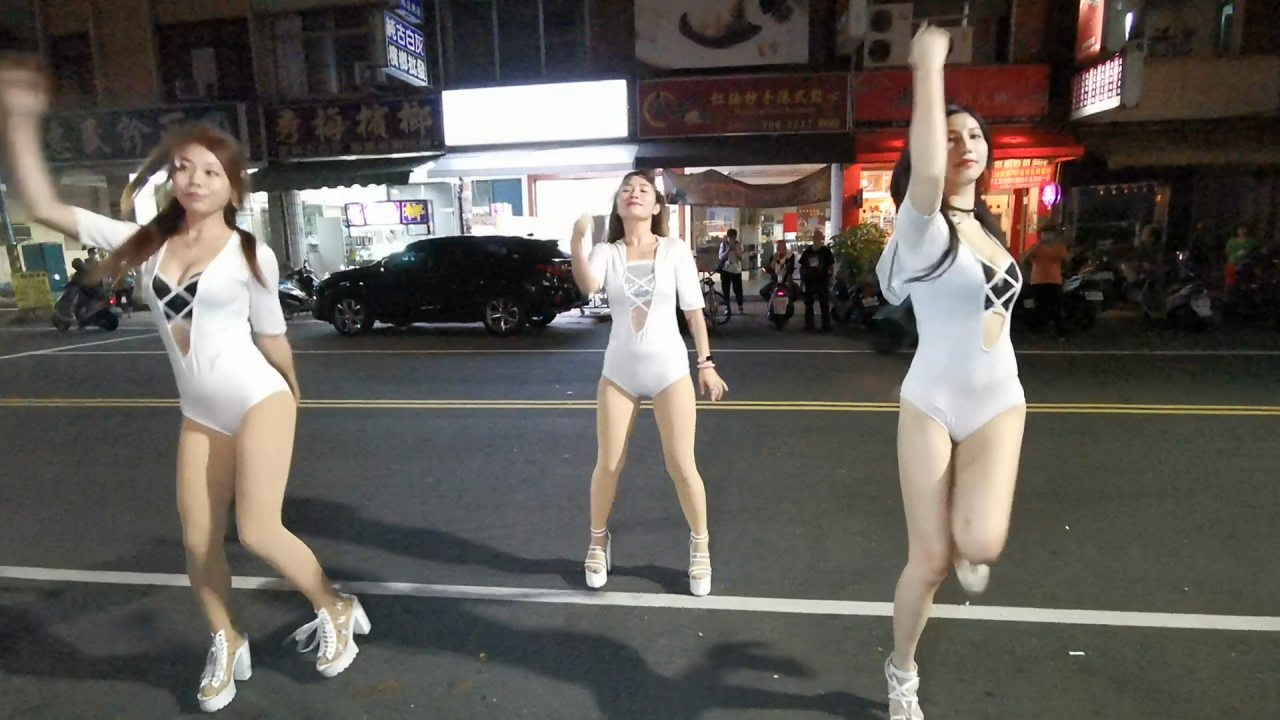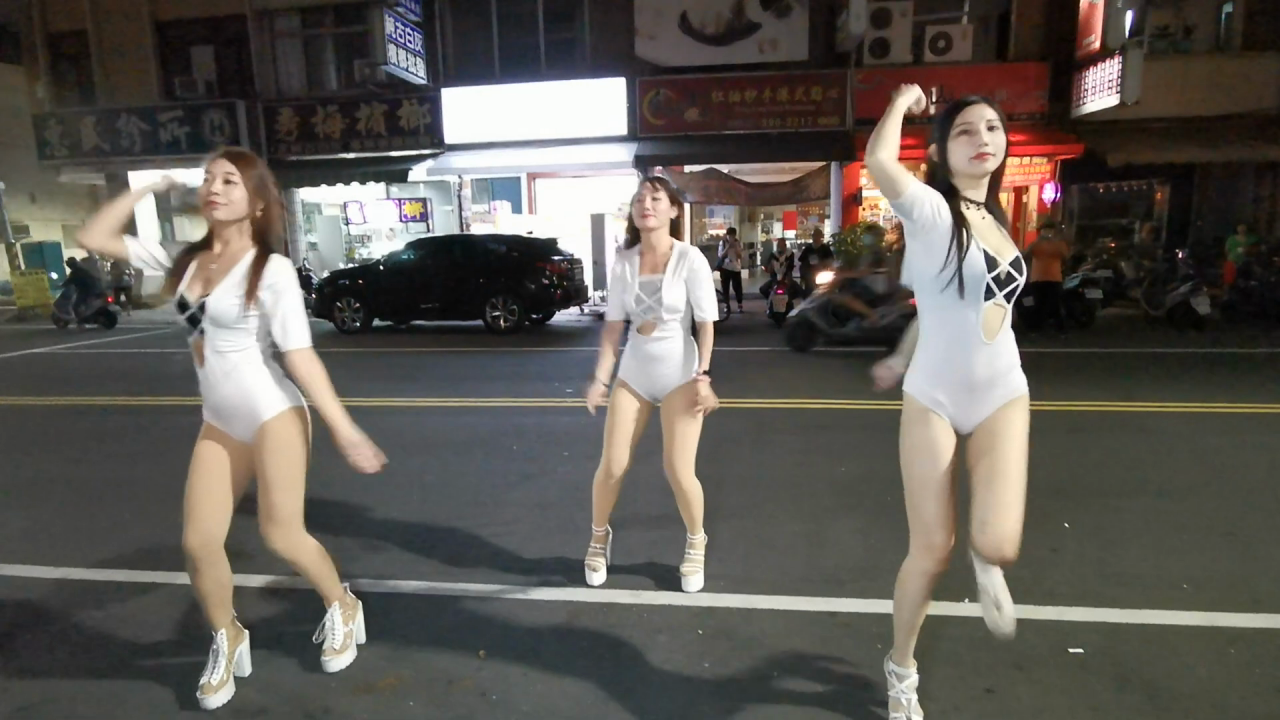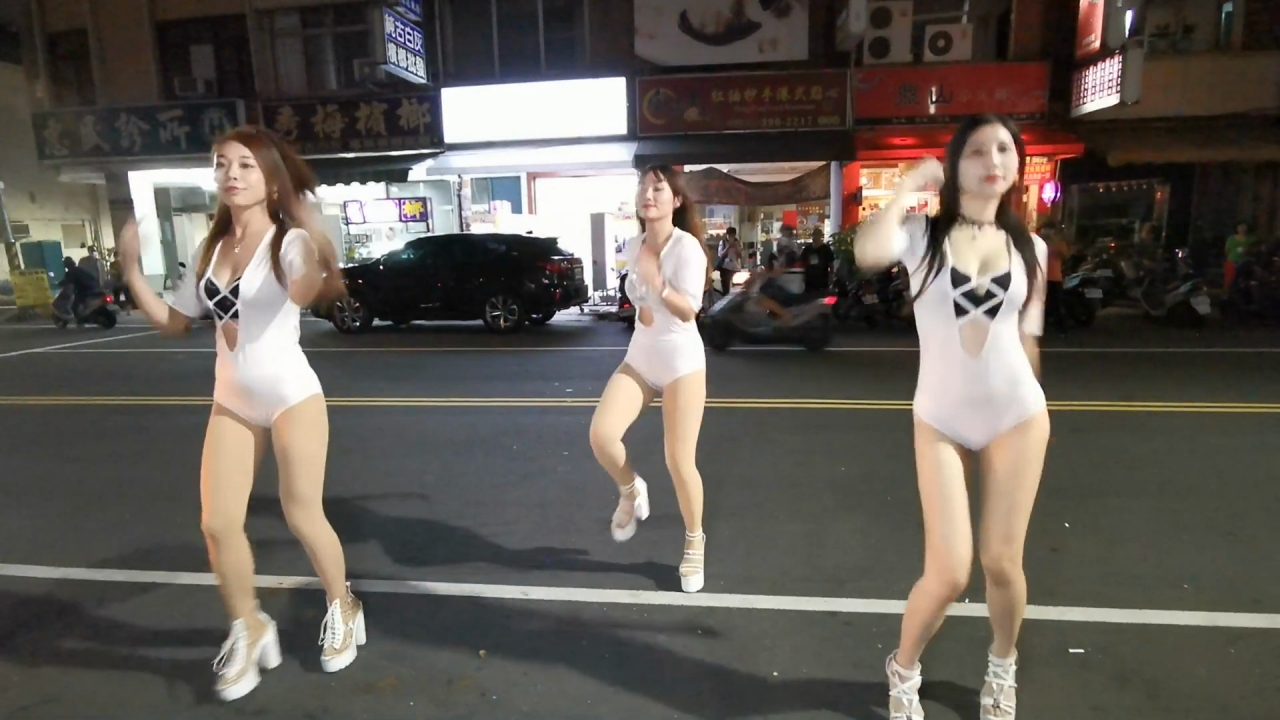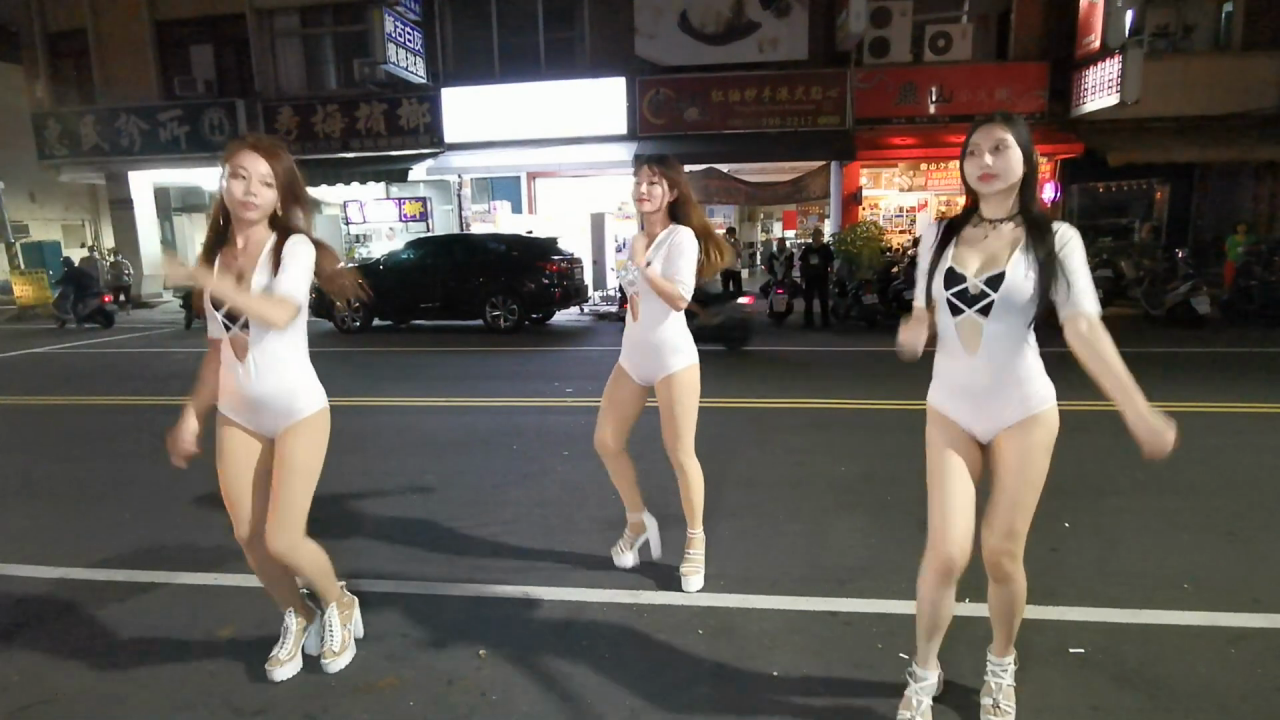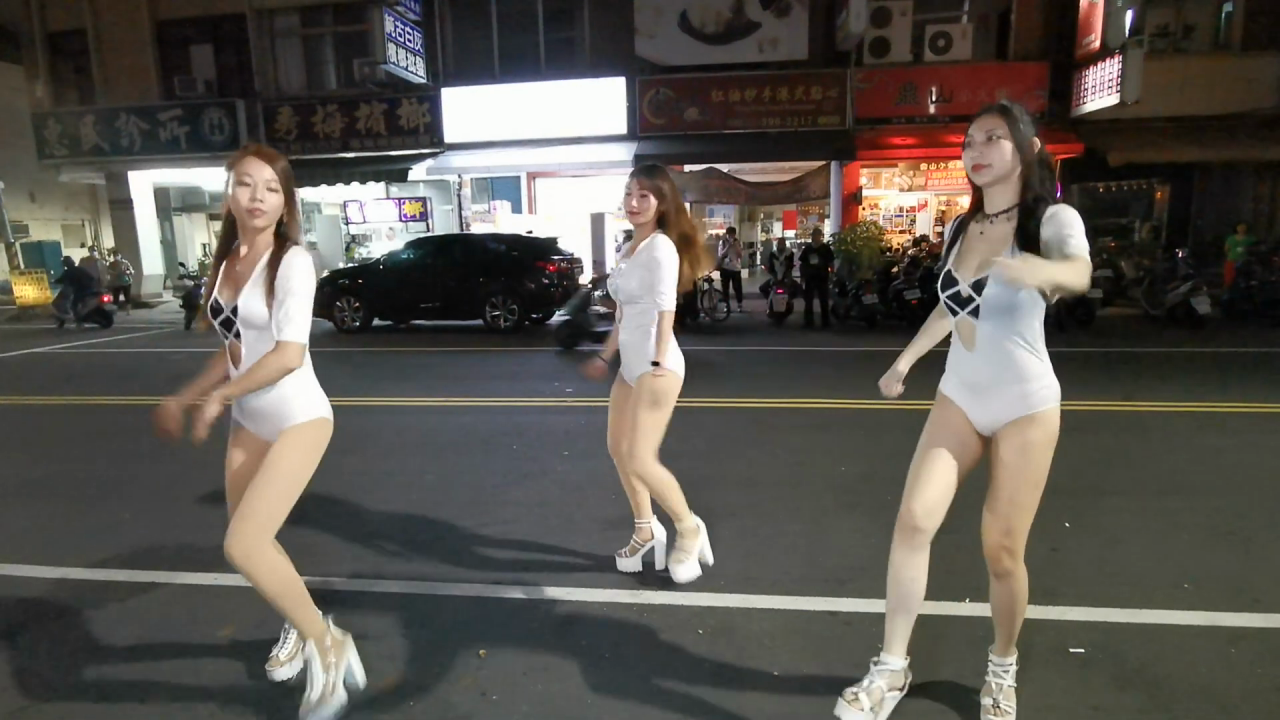
dt=0.2s
person 1, frame 1
left shoulder: (987, 227)
right shoulder: (922, 223)
right elbow: (926, 169)
right wrist: (928, 64)
left hip: (999, 408)
right hip: (930, 409)
left knee: (980, 545)
right knee: (930, 561)
left ankle: (963, 540)
person 1, frame 2
left shoulder: (999, 222)
right shoulder: (928, 209)
right elbow: (879, 161)
left wrist: (902, 356)
right wrist: (903, 101)
left hip: (1002, 399)
right hip: (932, 401)
left knee: (998, 545)
right knee: (931, 550)
left ankle: (986, 568)
person 1, frame 3
left shoulder: (1029, 247)
right shoulder: (924, 235)
left elbow: (1027, 337)
right elbow: (868, 251)
right wrist: (912, 182)
left hip: (1018, 416)
right hip: (941, 423)
left knee: (1001, 562)
right knee: (949, 572)
left ankle: (1002, 661)
person 1, frame 4
left shoulder: (1055, 240)
right shoulder: (941, 234)
left elbow: (1086, 331)
right elbow: (920, 323)
left wrist: (1137, 410)
right wrist: (912, 332)
left hip: (1024, 412)
right hip: (950, 412)
left knee: (1002, 555)
right knee: (945, 550)
left ankle: (1000, 667)
person 1, frame 5
left shoulder: (1054, 220)
right shoulder: (960, 228)
left elbow: (1077, 272)
left wrist: (1034, 270)
right wrist: (904, 361)
left hip: (1024, 407)
right hip: (958, 400)
left knee: (1001, 551)
right knee: (915, 522)
left ankle: (1001, 667)
right ankle: (890, 668)
person 2, frame 1
left shoulder: (250, 253)
right shoulder: (147, 242)
left elbow: (272, 339)
left wrist: (294, 389)
left hip: (261, 399)
right hip: (202, 416)
left knee: (258, 533)
right knee: (199, 543)
left ankle: (335, 609)
right ankle: (227, 644)
person 2, frame 2
left shoulder: (272, 271)
right shoulder: (187, 262)
left elbow: (300, 357)
right elbow: (93, 237)
left wrist: (342, 428)
right wrist: (143, 190)
left hip: (273, 416)
right hip: (219, 423)
left knee: (284, 537)
right knee: (198, 542)
left ankle: (343, 608)
right ankle: (227, 641)
person 2, frame 3
left shoulder: (291, 242)
right shoulder: (211, 250)
left elbow: (302, 292)
right elbow: (175, 323)
left wrist: (320, 250)
right wrist: (133, 269)
left hip: (293, 399)
right hip: (231, 405)
left knee: (304, 518)
right knee: (218, 524)
left ankle: (343, 609)
right ankle: (249, 628)
person 2, frame 4
left shoulder: (292, 250)
right shoulder: (214, 257)
left elbow: (275, 314)
right elbow: (218, 347)
left wrist: (196, 280)
right wrist: (191, 414)
left hip: (299, 411)
right hip: (237, 415)
left knee: (282, 539)
right knee: (249, 537)
left ankle: (338, 603)
right ankle: (300, 620)
person 2, frame 5
left shoulder: (291, 262)
right shoulder: (225, 265)
left elbow: (288, 354)
left wrist: (218, 396)
right wrist: (186, 398)
left hip: (300, 420)
right hip: (249, 424)
left knee: (243, 546)
right knee: (251, 543)
left ankle: (326, 644)
right ankle: (301, 627)
person 3, frame 1
left shoulder: (675, 250)
right shoulder: (607, 253)
left elbow: (693, 309)
right elbow: (587, 285)
left wrist: (706, 362)
right wrist: (578, 241)
left hip: (670, 368)
right hip: (619, 370)
left knee: (682, 466)
right knee: (608, 465)
left ankle: (699, 545)
right ankle: (599, 541)
person 3, frame 2
left shoulder: (691, 259)
right shoulder: (622, 262)
left elbow: (707, 321)
right elbow: (614, 324)
left wrist: (703, 376)
right wrist: (600, 377)
left hip: (681, 374)
right hip: (634, 373)
left knee: (679, 471)
right knee: (612, 466)
left ankle: (695, 544)
right ankle: (599, 537)
person 3, frame 3
left shoulder: (688, 246)
right shoulder: (634, 246)
left elbow: (688, 311)
left wrist: (657, 283)
left hip: (682, 362)
right hip: (639, 360)
left knee: (680, 462)
right knee: (600, 436)
left ankle: (694, 544)
right ankle: (631, 489)
person 3, frame 4
left shoulder: (682, 237)
right shoulder: (636, 238)
left elbow: (680, 298)
left wrist: (644, 266)
left hip: (673, 359)
right hip: (632, 355)
left knee: (681, 456)
right knee: (605, 441)
left ankle: (695, 542)
right ankle: (638, 520)
person 3, frame 5
left shoulder: (661, 247)
right shoulder: (631, 248)
left elbow: (666, 310)
left wrist: (658, 366)
right wrist: (606, 354)
left hip: (657, 365)
right hip: (630, 363)
left knee: (640, 461)
right knee: (619, 449)
left ankle: (688, 528)
right ankle: (646, 531)
